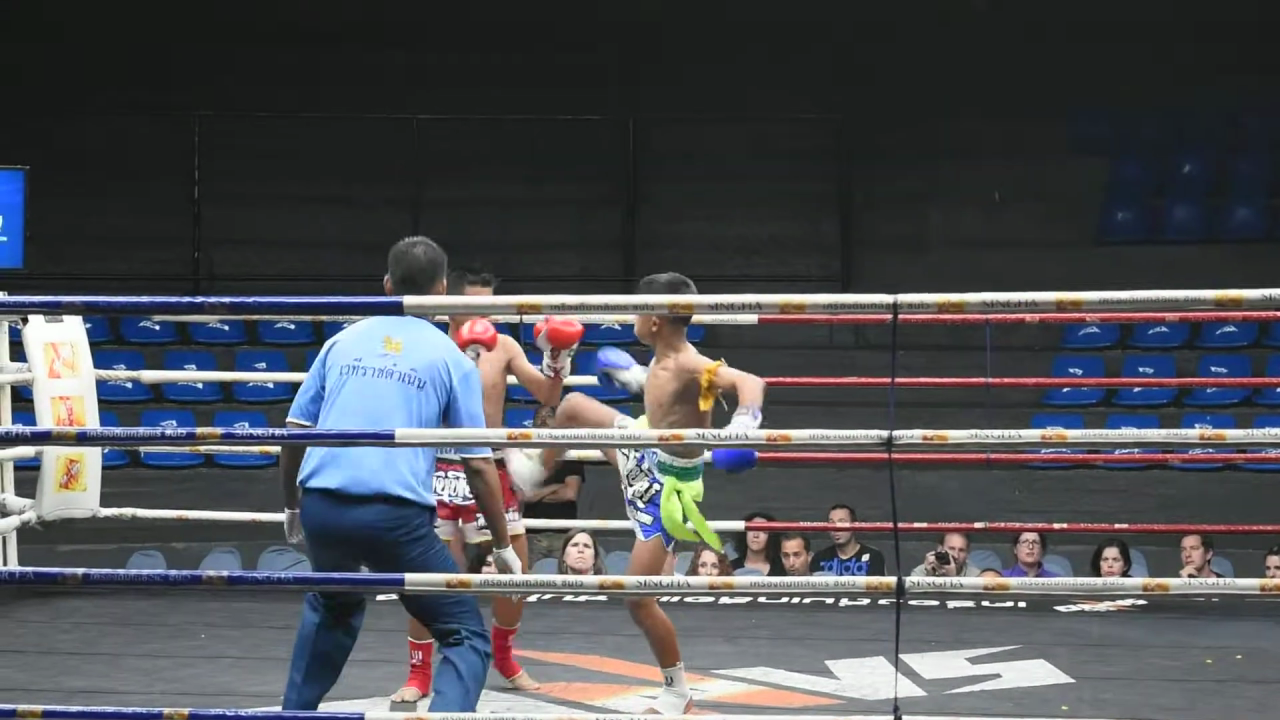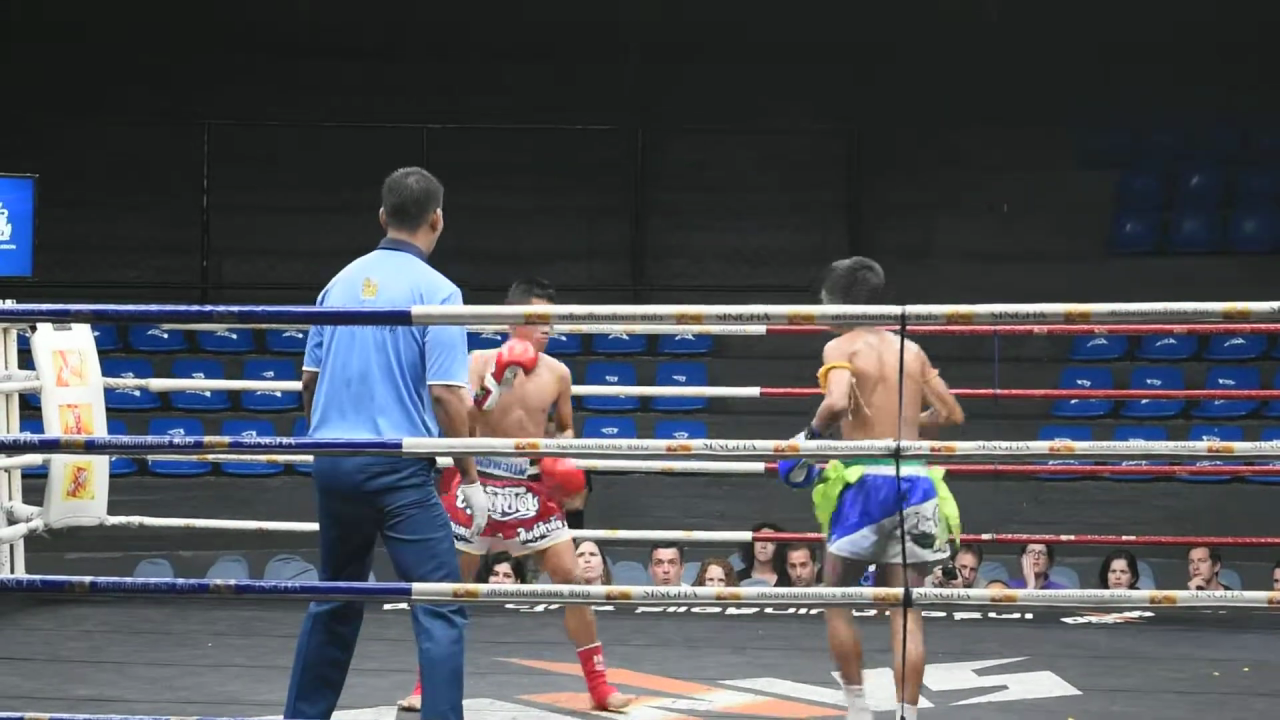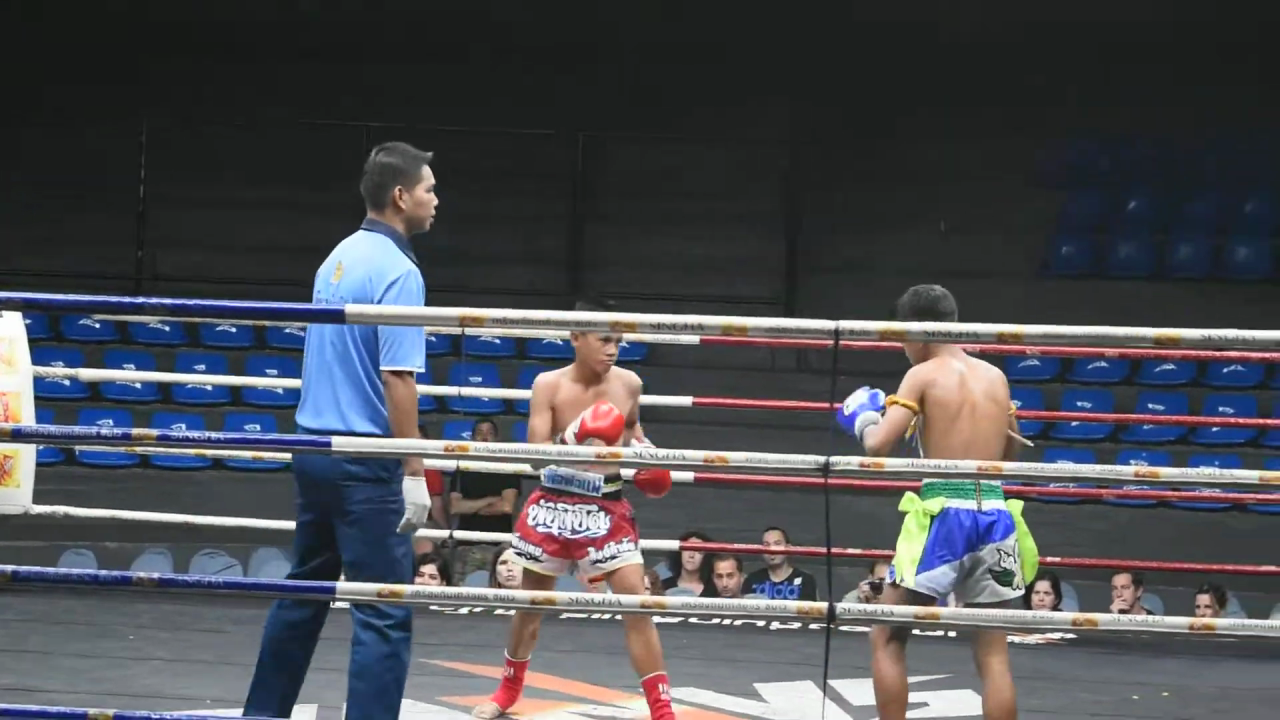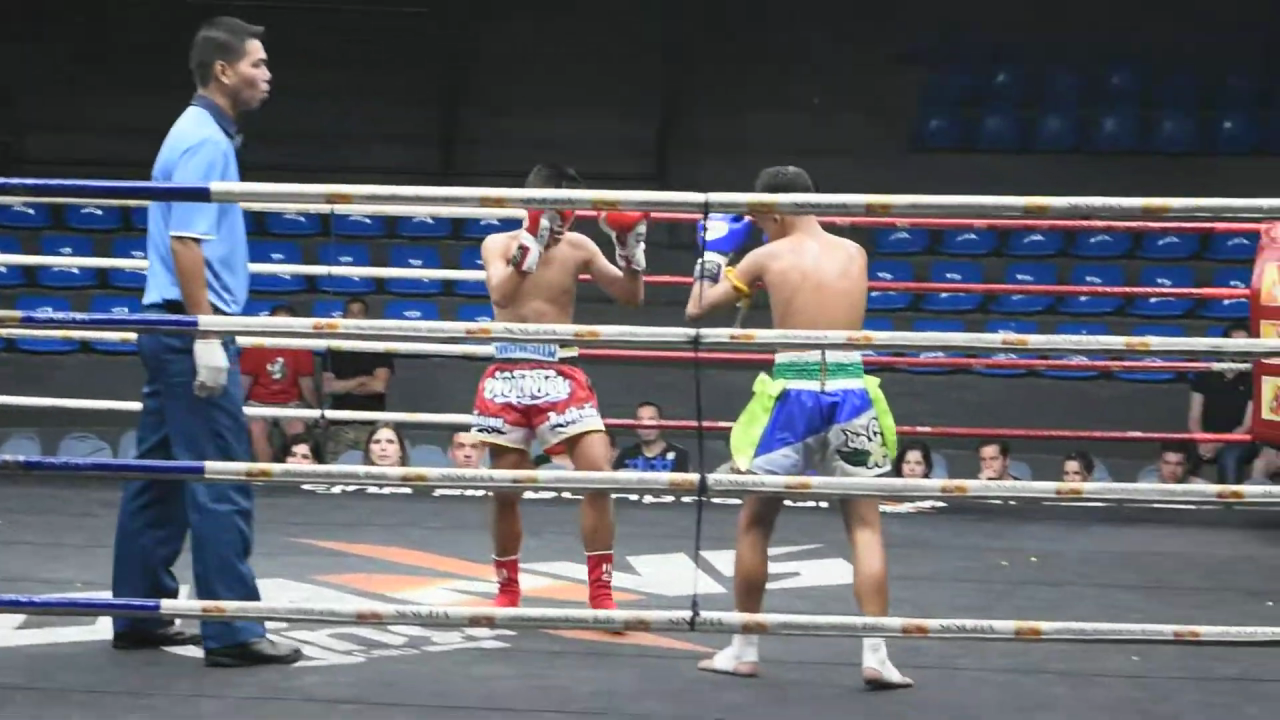
dt=0.7s
person 1, frame 1
left shoulder: (343, 340)
right shoulder: (452, 359)
left elbow: (294, 433)
right elbow: (478, 462)
left wrist: (293, 505)
right wrist: (503, 542)
left hip: (323, 507)
right hip: (395, 515)
left knee: (332, 605)
right knee: (466, 636)
left ankle: (296, 713)
person 1, frame 2
left shoulder: (340, 282)
right shoulder: (437, 290)
left elbow: (309, 380)
right elbow: (445, 395)
right wrist: (470, 479)
left hip: (333, 464)
right hip: (397, 469)
left knee: (334, 602)
right knee: (439, 609)
person 1, frame 3
left shoulder: (339, 257)
right shoulder: (398, 271)
right elbow: (397, 379)
right wrist: (414, 473)
left hip: (314, 446)
right hip: (363, 459)
left knee: (305, 591)
right knee: (384, 611)
person 1, frame 4
left shoulder: (196, 133)
right shoulder: (205, 139)
right elbow: (186, 243)
right wrist: (207, 336)
left hip: (170, 331)
right hip: (190, 332)
left knee: (159, 474)
right knee: (221, 481)
left ankle: (138, 614)
right ankle: (231, 630)
person 2, frame 1
left shoulder: (690, 367)
right shoulder: (664, 359)
left elbow: (751, 384)
left wrist: (743, 426)
right wrist: (631, 375)
left hip: (668, 487)
right hip: (649, 453)
left knee: (639, 599)
right knee: (572, 405)
right ankle: (530, 469)
person 2, frame 2
left shoulder: (841, 346)
right shoulder: (912, 350)
left elbow: (837, 403)
right elbow: (952, 415)
left wrist: (806, 441)
left hip: (865, 483)
right hip: (915, 479)
left knee: (838, 603)
right knee: (905, 612)
person 2, frame 3
left shoulder: (922, 376)
right shoulder: (996, 377)
left elbow: (877, 444)
left wrist: (861, 419)
left hip: (945, 515)
right hip: (994, 517)
left knee: (887, 640)
right knee: (992, 653)
person 2, frame 4
left shoulder: (766, 257)
right shoulder: (855, 253)
left elbow: (697, 308)
left wrist: (712, 253)
left hip: (793, 395)
right hip: (850, 393)
left knee: (754, 523)
right knee: (865, 526)
left ankle: (743, 649)
right ankle: (875, 653)
person 3, frame 1
left shoulder: (504, 347)
left elbow: (550, 395)
left wrist: (558, 355)
right wrist: (463, 353)
left hip: (493, 474)
right hip: (445, 475)
left knee: (517, 569)
left ankle: (504, 656)
right ankle: (418, 674)
person 3, frame 2
left shoulder: (558, 373)
right shoulder: (481, 360)
left elbow: (566, 428)
left wrist: (565, 462)
right wrist: (497, 379)
left hip: (532, 489)
right hip: (480, 484)
left knee: (572, 580)
left ankle: (599, 687)
right ankle: (427, 683)
person 3, frame 3
left shoulder: (628, 384)
right shoulder: (548, 385)
right wrist: (574, 436)
left hip: (607, 507)
right hip: (554, 503)
left knee: (637, 606)
right knee: (530, 604)
person 3, frame 4
left shoulder: (578, 246)
right shoulder: (498, 244)
left elbow: (631, 297)
right elbow: (501, 295)
left wrist: (630, 243)
right wrist: (534, 238)
left hip: (562, 376)
right hip: (508, 376)
left knee: (599, 475)
right knee: (505, 490)
left ankle: (601, 596)
right ankle: (507, 591)
